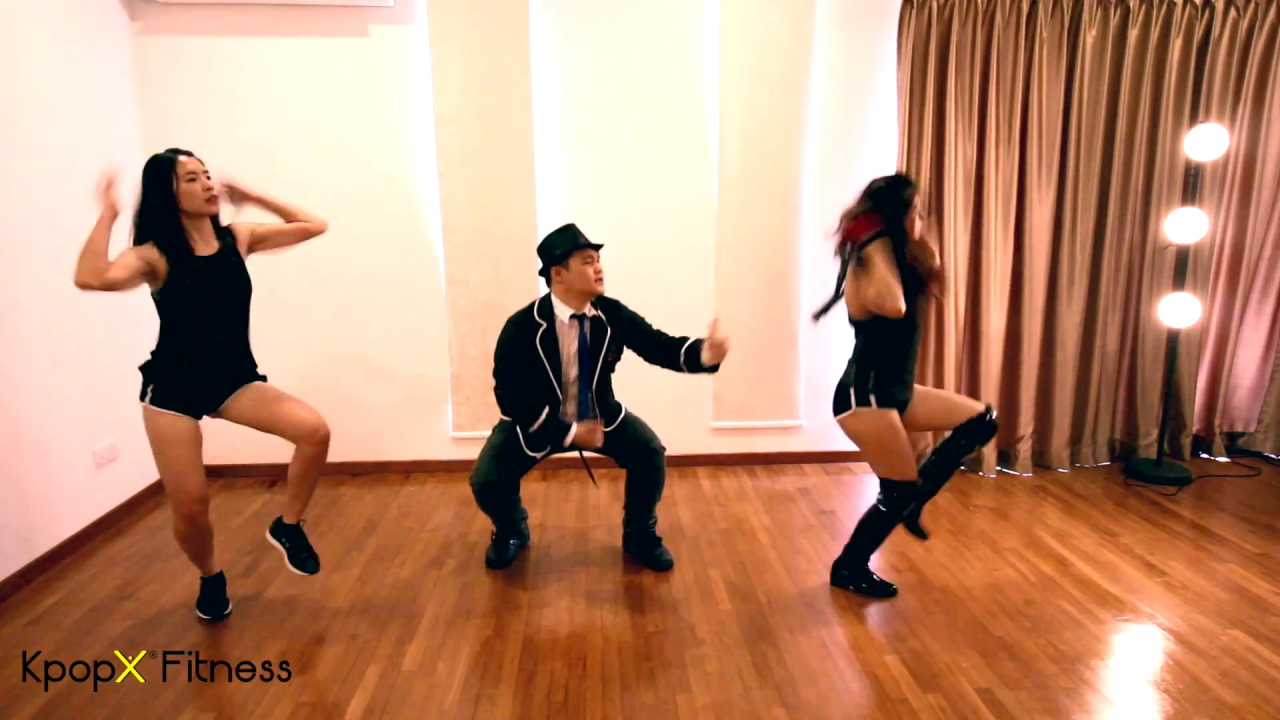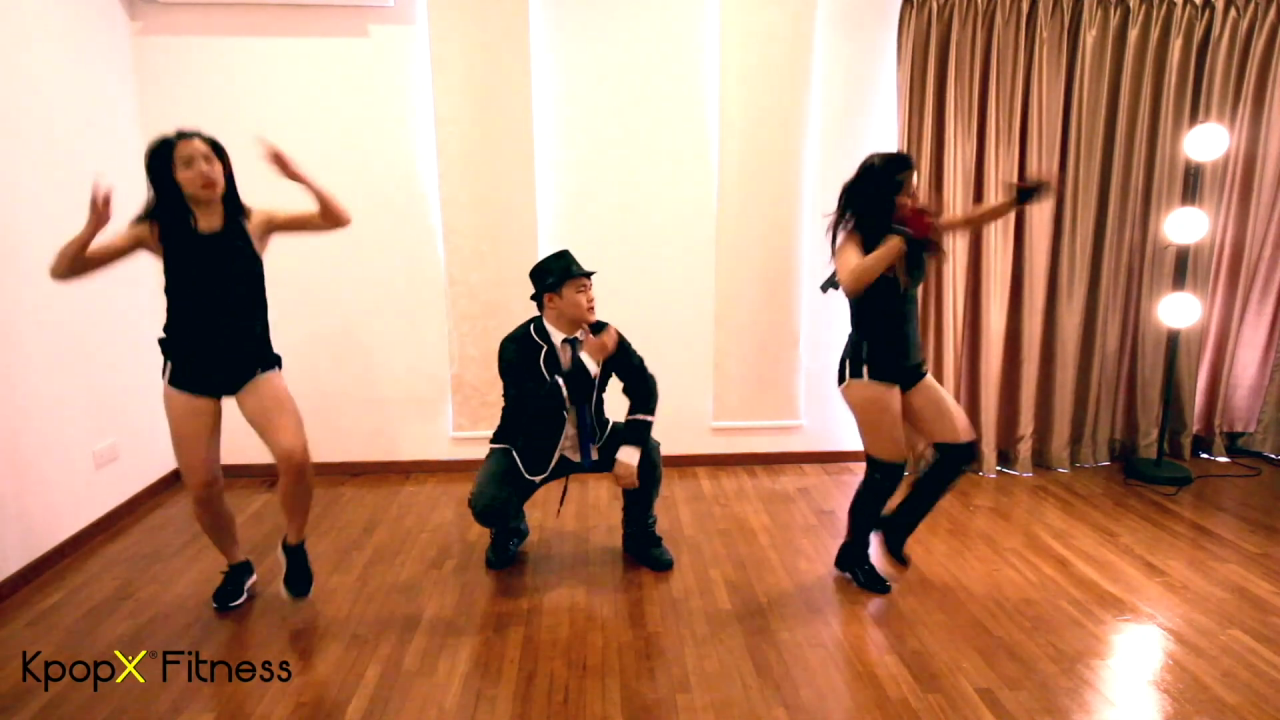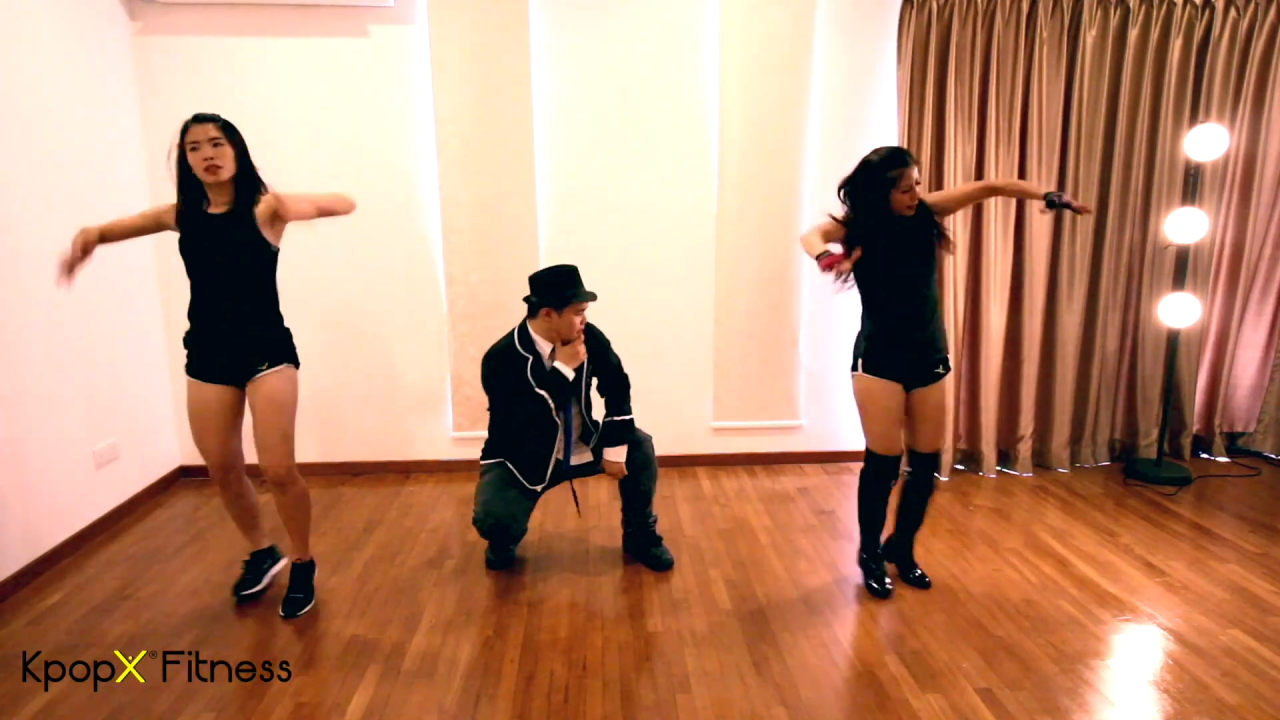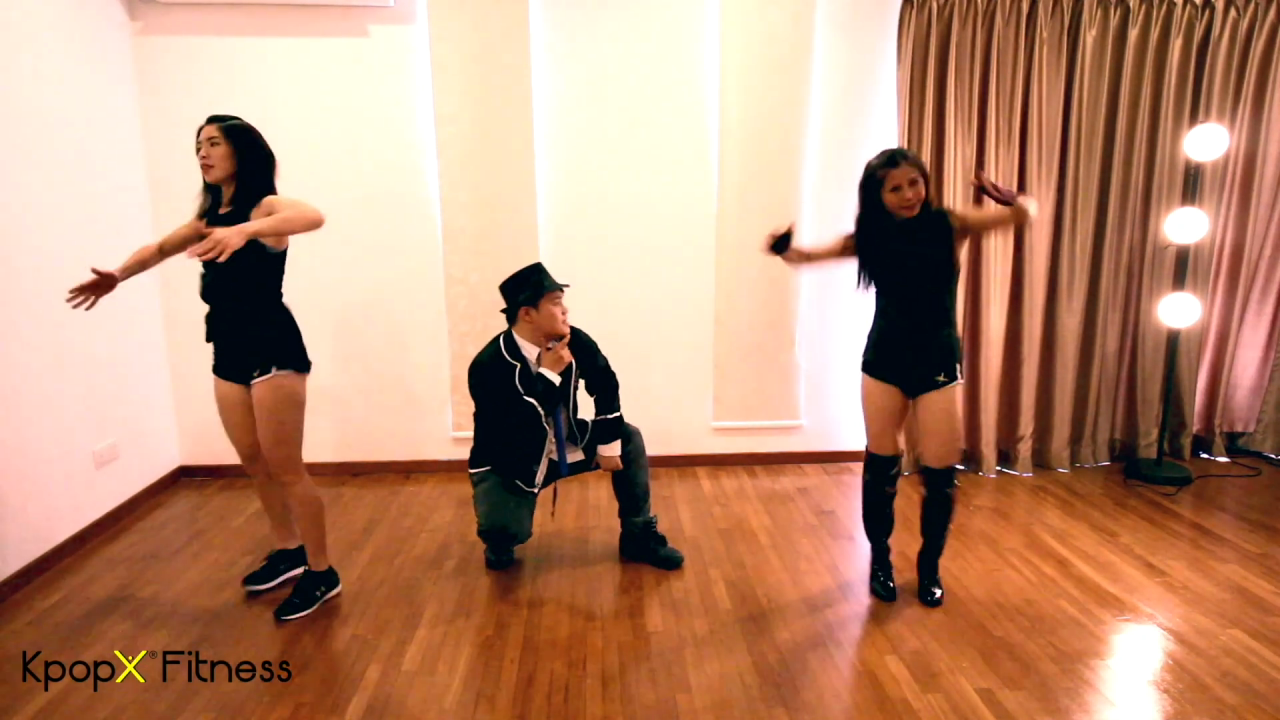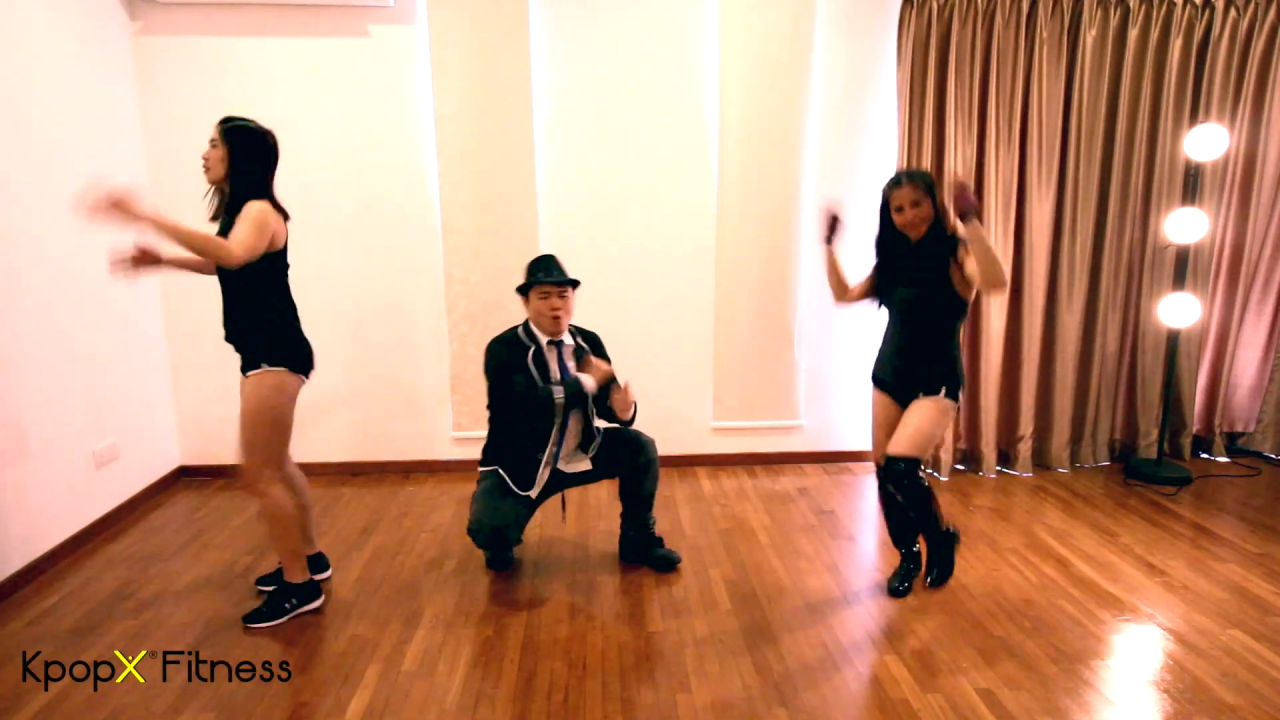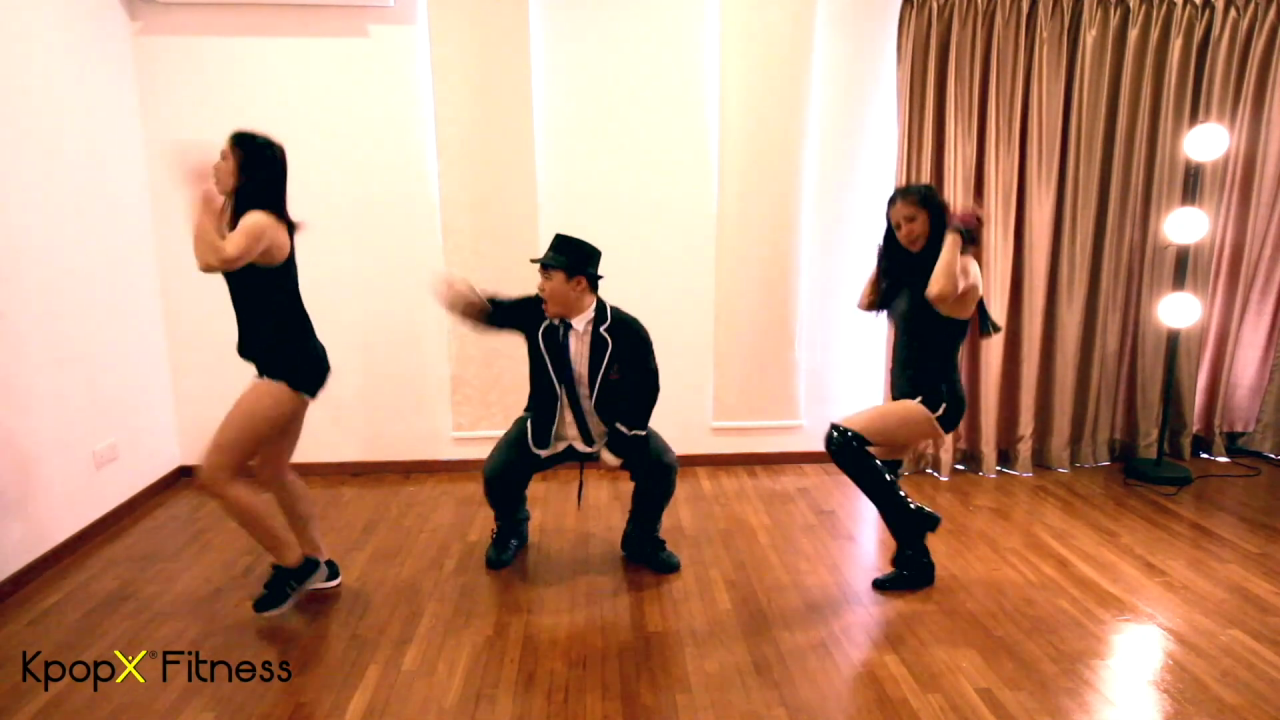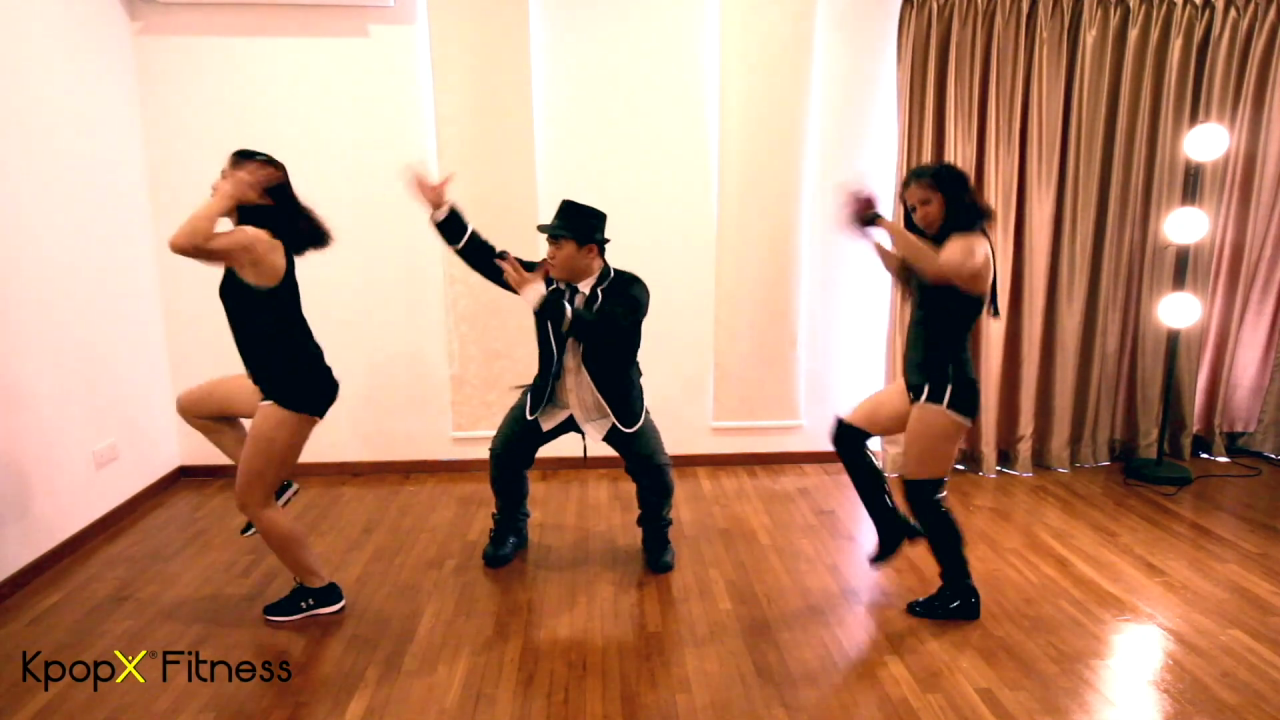
dt=0.4s
person 1, frame 1
left shoulder: (237, 238)
right shoulder: (155, 253)
left elbow: (309, 228)
right elbow: (90, 278)
left wrist: (253, 197)
right wrist: (106, 214)
left hip: (236, 379)
right hip: (172, 390)
left knee: (315, 431)
right knee: (189, 507)
left ankle: (288, 525)
right ankle: (210, 578)
person 1, frame 2
left shoulder: (254, 222)
right shoulder: (156, 232)
left elbow: (336, 219)
right elbow: (63, 271)
left wrist: (299, 179)
right wrist: (93, 227)
left hip: (252, 362)
right hip: (190, 370)
left knee: (294, 457)
right knee: (203, 489)
left ankle: (294, 546)
right ankle: (237, 566)
person 1, frame 3
left shoulder: (267, 206)
right shoulder: (180, 215)
left elbow: (346, 204)
right elbow: (108, 231)
left wrist: (311, 205)
right wrist: (87, 238)
left hip: (267, 352)
right hip: (208, 358)
left knee: (279, 470)
right knee: (224, 472)
left ankle: (303, 565)
right ankle: (263, 553)
person 1, frame 4
left shoulder: (267, 206)
right shoulder: (207, 217)
left elbow: (313, 217)
right elbow: (160, 248)
left wrist: (244, 231)
right wrist: (116, 277)
left hip: (275, 352)
right hip: (229, 356)
left knee: (285, 471)
right knee: (257, 465)
left ankle: (321, 573)
right ankle: (287, 551)
person 1, frame 5
left shoulder: (258, 210)
right shoulder: (239, 212)
left elbow: (232, 256)
right elbow: (221, 263)
left wrist: (149, 218)
right wrist: (160, 259)
left hip: (276, 355)
right hip: (264, 354)
left knee: (260, 474)
right knee: (274, 466)
left ankle: (299, 587)
right ankle: (308, 559)
person 1, frame 6
left shoulder: (260, 224)
right shoulder: (252, 223)
left elbow: (210, 259)
right elbow: (220, 254)
left wrist: (205, 203)
right wrist: (214, 204)
left hip: (287, 369)
right hip: (287, 367)
left knee: (216, 477)
right knee: (271, 472)
left ankle: (294, 562)
right ankle: (315, 563)
person 1, frame 7
left shoulder: (253, 241)
right shoulder: (254, 243)
left elbow: (183, 243)
left wrist: (227, 197)
left hip: (294, 387)
right hip: (277, 378)
left knee: (250, 499)
right knee: (190, 404)
left ankle: (319, 589)
right ankle: (272, 483)
person 2, frame 1
left shoulder: (903, 254)
right shoulder: (869, 270)
left elbow: (932, 277)
right elbow: (894, 308)
left wrist: (920, 240)
right wrist: (877, 243)
left hip: (897, 389)
right hip: (866, 396)
left knee: (981, 421)
right knee: (901, 489)
left ankle: (910, 504)
right ankle: (849, 568)
person 2, frame 2
left shoulder: (908, 228)
right shoulder: (854, 238)
left elbow: (967, 221)
right elbow: (851, 283)
left wrist: (1015, 200)
right wrist: (898, 241)
left hip: (909, 366)
right hip: (869, 368)
left knee: (962, 449)
right knee: (886, 470)
left ankle: (896, 528)
right ankle: (853, 554)
person 2, frame 3
left shoulder: (925, 214)
right shoulder: (860, 227)
left elbow: (987, 186)
right elbow: (811, 237)
left wrist: (1046, 197)
right wrist: (825, 255)
left hip: (930, 359)
right hip: (879, 361)
left knee: (927, 463)
right knee: (884, 461)
left ankle: (899, 548)
right ankle: (869, 554)
person 2, frame 4
left shoulder: (947, 226)
right shoulder: (869, 238)
left elbow: (1025, 214)
right elbow: (808, 256)
left wrist: (1012, 201)
right wrist: (786, 248)
left hip: (939, 367)
right hip: (883, 364)
left knee: (940, 474)
right knee: (881, 468)
left ankle: (929, 567)
right ankle: (879, 558)
person 2, frame 5
left shoulder: (957, 254)
right shoulder: (892, 257)
left elbow: (996, 281)
right elbow: (846, 294)
left wrist: (971, 220)
right wrist: (830, 243)
left hip: (936, 386)
right hip: (888, 379)
left knee: (901, 468)
right knee: (887, 478)
left ankle: (940, 535)
right ankle: (908, 557)
person 2, frame 6
left shoulder: (961, 265)
right shoulder: (906, 268)
left elbow: (940, 295)
right elbow: (867, 304)
left wrist: (953, 235)
right wrist: (884, 261)
left hip: (934, 399)
right hip: (909, 391)
left knee: (841, 440)
right knee: (879, 475)
left ankle: (910, 518)
right ankle: (915, 564)
person 2, frame 7
left shoulder: (971, 245)
right shoulder: (939, 245)
left elbow: (940, 270)
right elbow: (903, 269)
left wrist: (881, 222)
right wrist: (874, 233)
left hip: (946, 385)
right hip: (919, 379)
left knee: (922, 490)
right knee: (847, 433)
left ankle: (961, 593)
right ankle: (892, 526)
person 3, frame 1
left shoulder: (612, 315)
right shoulder: (522, 327)
left elbow: (661, 347)
right elbow: (510, 395)
left wrist: (706, 352)
right wrist: (568, 433)
left hip: (598, 414)
right hip: (533, 421)
left knee: (650, 454)
right knee: (487, 482)
left ankle: (640, 536)
right ankle: (512, 532)
person 3, frame 2
left shoulder: (603, 334)
right shoulder: (518, 346)
left elbow: (643, 384)
right elbow: (532, 407)
left wrist: (631, 452)
right wrist: (588, 361)
left hip: (590, 438)
right hip: (530, 447)
left knee: (645, 456)
right knee: (486, 505)
left ankle: (639, 536)
right ankle: (510, 532)
person 3, frame 3
left shoulder: (589, 338)
right shoulder: (501, 358)
left elbow: (617, 387)
right elbow: (523, 422)
left wrist: (615, 448)
right wrist: (562, 369)
left hip: (580, 447)
right hip: (521, 459)
left knee: (639, 446)
right knee: (492, 521)
left ankle: (639, 535)
right ankle: (506, 539)
person 3, frame 4
left shoulder: (573, 340)
right shoulder: (488, 365)
left elbow: (605, 385)
right elbow: (513, 431)
left wrist: (608, 443)
right wrist: (548, 375)
left hip: (567, 446)
right hip: (509, 464)
left knee: (628, 438)
right knee: (501, 529)
left ankle: (639, 536)
right ankle: (502, 543)
person 3, frame 5
left shoulder: (588, 342)
right shoulder: (503, 348)
left elbow: (607, 391)
right elbow: (529, 406)
left wrist: (622, 407)
right wrist: (585, 382)
left hip: (579, 455)
right hip: (515, 465)
left knee: (639, 447)
right knee: (489, 533)
left ankle: (638, 540)
right ankle: (501, 543)
person 3, frame 6
left shoulder: (626, 330)
right shoulder: (535, 314)
left elbow: (645, 392)
right elbow: (492, 312)
left wrist: (616, 448)
right wrist: (469, 300)
left hip: (610, 429)
right hip: (546, 428)
left knee: (660, 465)
right knee: (497, 474)
left ankle: (641, 540)
right ankle: (512, 533)
person 3, frame 7
left shoulder: (628, 290)
right shoulder: (548, 277)
left elbow: (602, 330)
right elbow: (488, 259)
left wrist: (540, 299)
right wrist: (441, 208)
left hip: (614, 404)
right hip: (550, 399)
left knee: (654, 470)
right knee: (505, 455)
left ankle: (655, 537)
right ankle: (510, 529)
